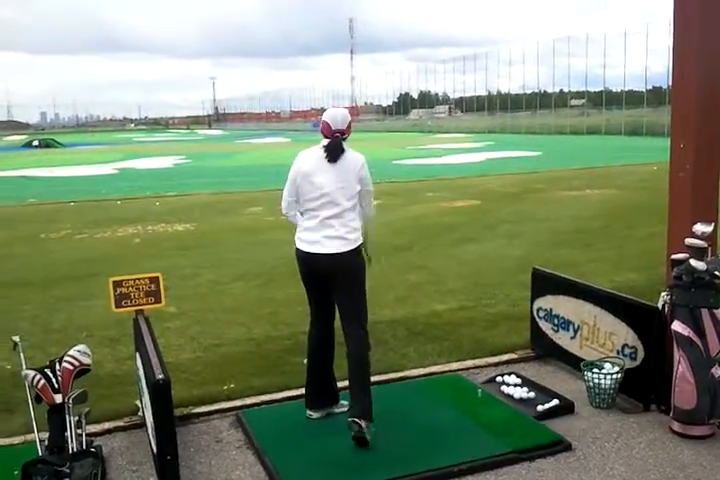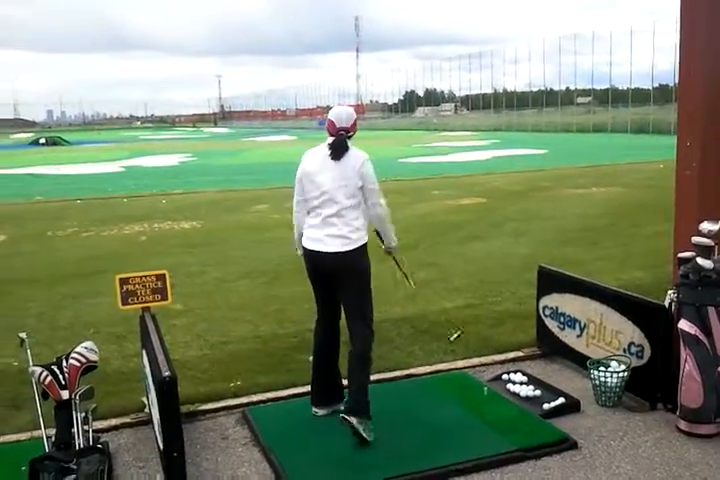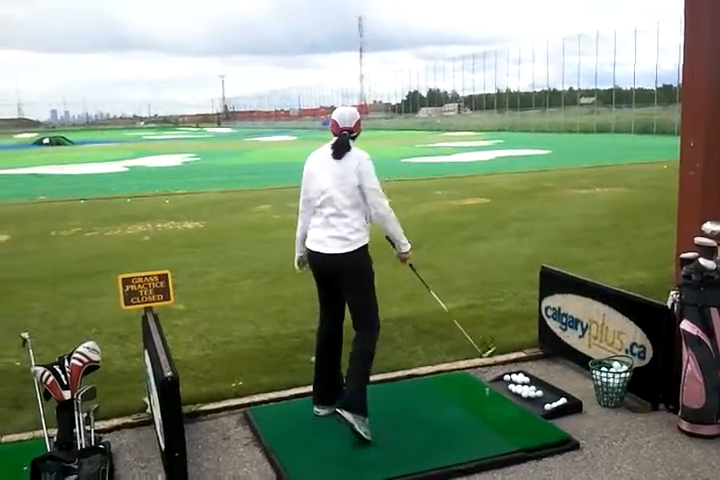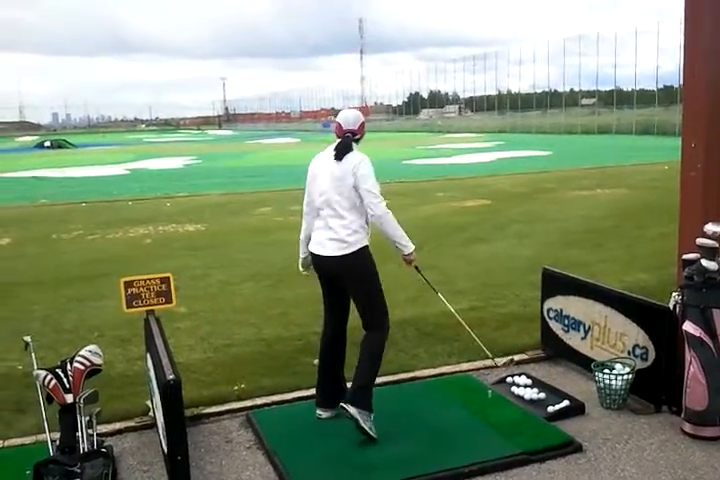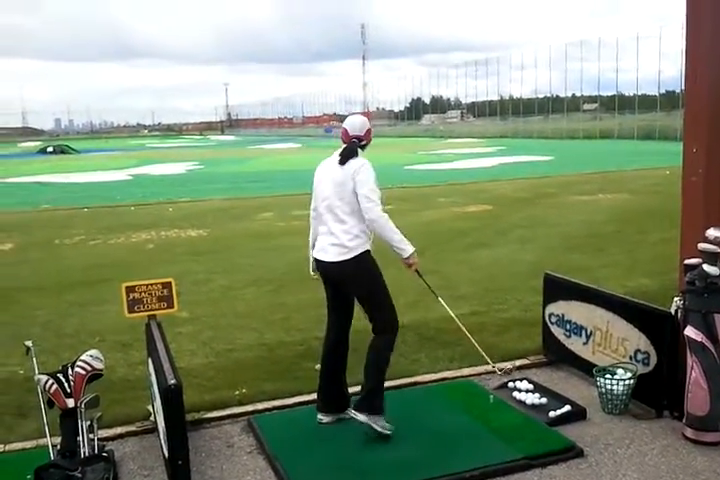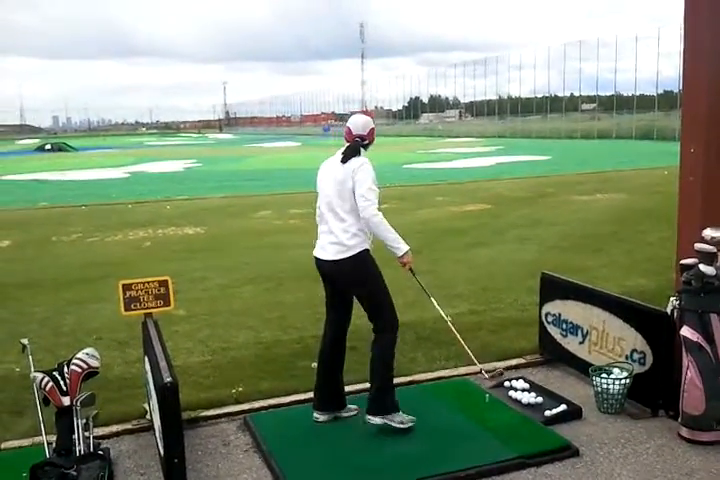
dt=0.1s
person 1, frame 1
left shoulder: (303, 160)
right shoulder: (357, 161)
left elbow: (288, 208)
right elbow: (367, 209)
right wrist: (364, 241)
left hip: (308, 253)
right hip: (346, 254)
left knee: (320, 322)
right knee: (355, 330)
left ankle: (319, 400)
right ankle: (361, 413)
person 1, frame 2
left shoulder: (309, 159)
right shoulder: (359, 159)
left elbow: (299, 209)
right elbow: (377, 207)
left wrist: (301, 244)
right wrist: (390, 241)
left hip: (315, 251)
right hip: (349, 253)
left knee: (326, 321)
right knee: (360, 327)
left ankle: (324, 397)
right ankle: (357, 409)
person 1, frame 3
left shoulder: (314, 159)
right shoulder: (360, 160)
left elbow: (304, 210)
right elbow: (379, 208)
left wrist: (300, 248)
right wrist: (402, 244)
left hip: (318, 252)
right hip: (350, 253)
left knee: (329, 321)
right knee: (366, 327)
left ankle: (325, 397)
right ankle: (353, 404)
person 1, frame 4
left shoulder: (317, 162)
right shoulder: (358, 162)
left elbow: (309, 210)
right elbow: (377, 210)
left wrist: (304, 251)
right wrist: (406, 246)
left hip: (321, 253)
right hip: (350, 254)
left knee: (334, 324)
right knee: (376, 324)
left ankle: (327, 400)
right ankle: (357, 400)
person 1, frame 5
left shoulder: (323, 167)
right shoulder: (360, 167)
right elbow: (374, 214)
left wrist: (314, 255)
right wrist: (406, 250)
left hip: (326, 258)
right hip: (353, 258)
left knee: (337, 328)
right knee: (386, 325)
left ankle: (330, 405)
right ankle: (368, 405)
person 1, frame 6
left shoulder: (328, 165)
right shoulder: (360, 165)
right elbow: (369, 213)
right wrist: (400, 248)
left hip: (325, 255)
right hip: (352, 256)
left knee: (335, 326)
right knee: (386, 324)
left ankle: (327, 403)
right ankle: (381, 407)
